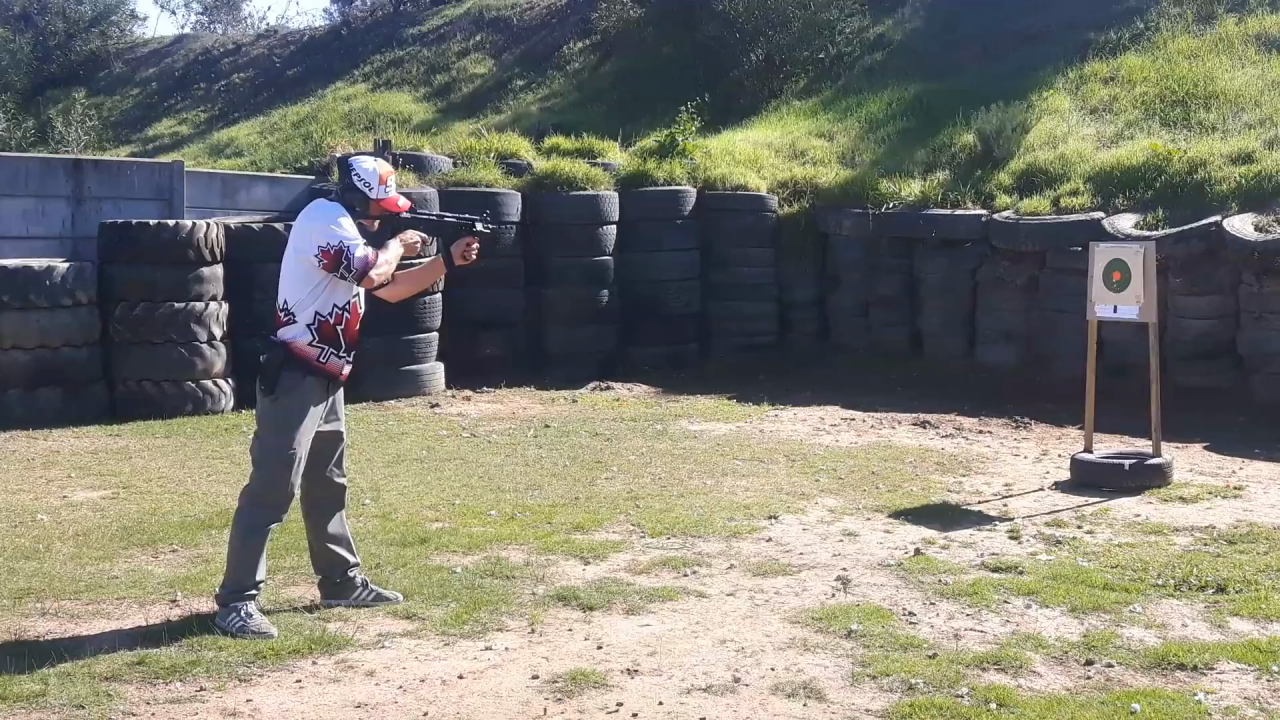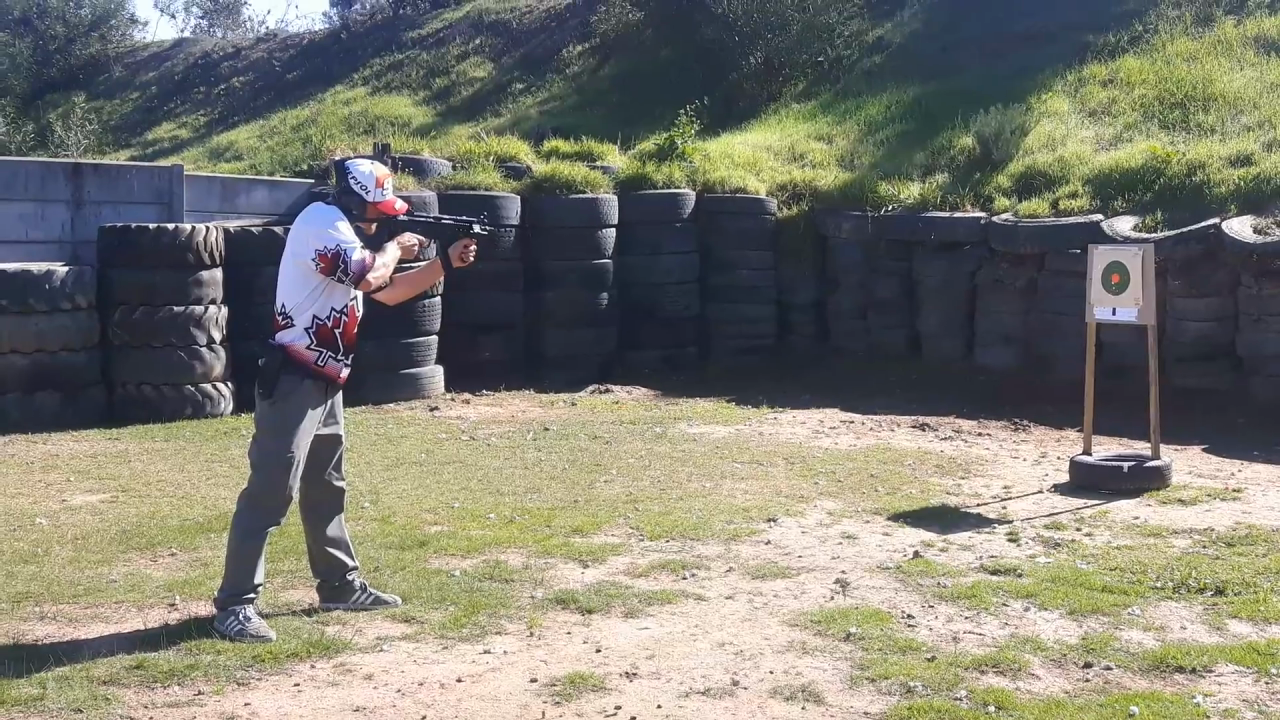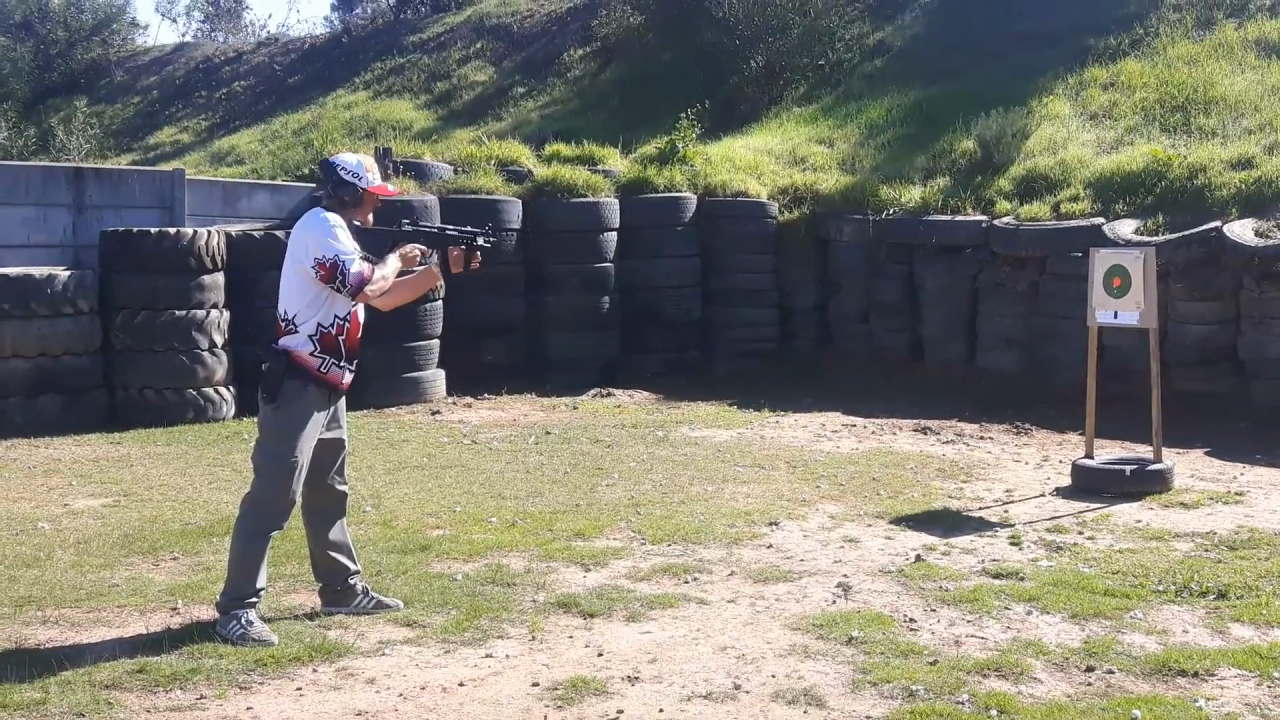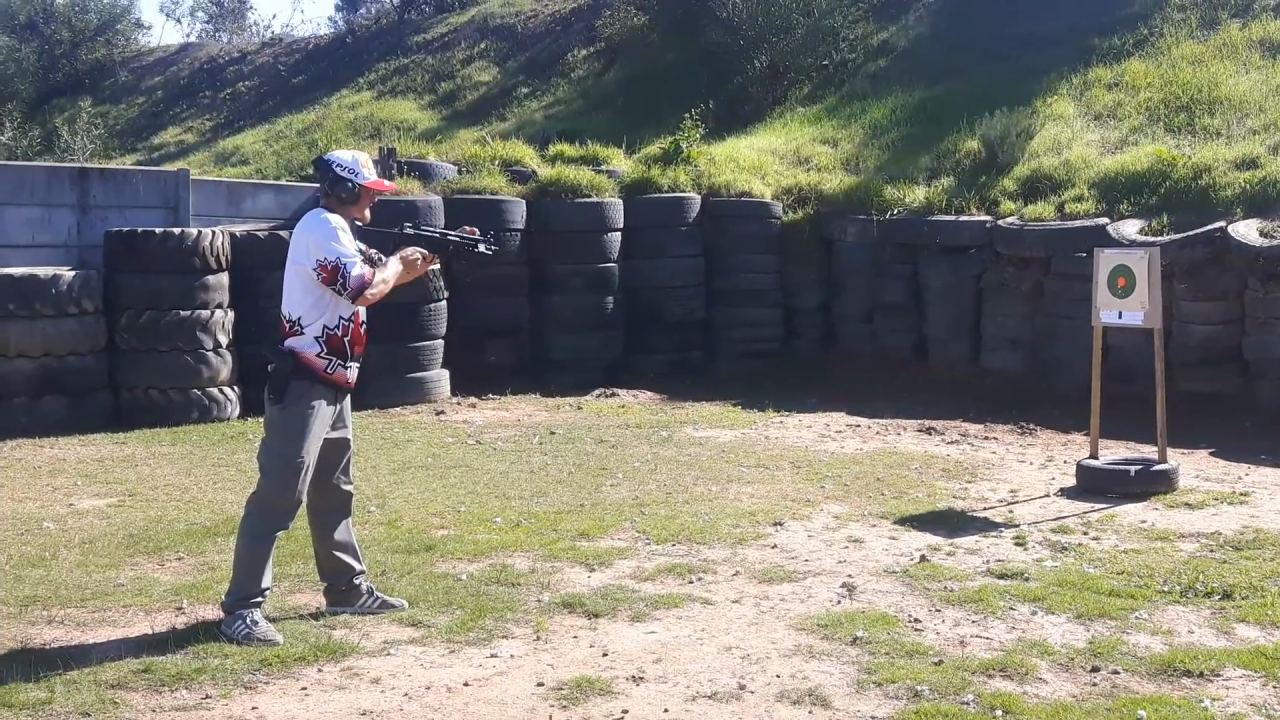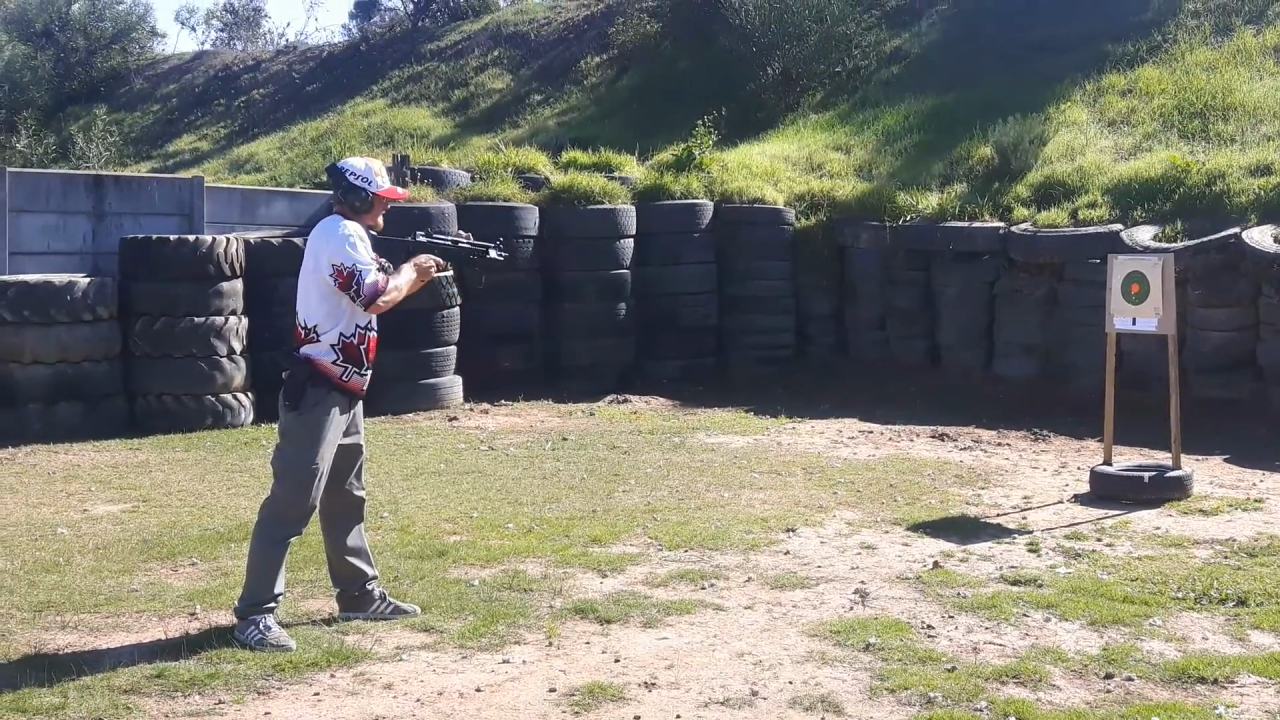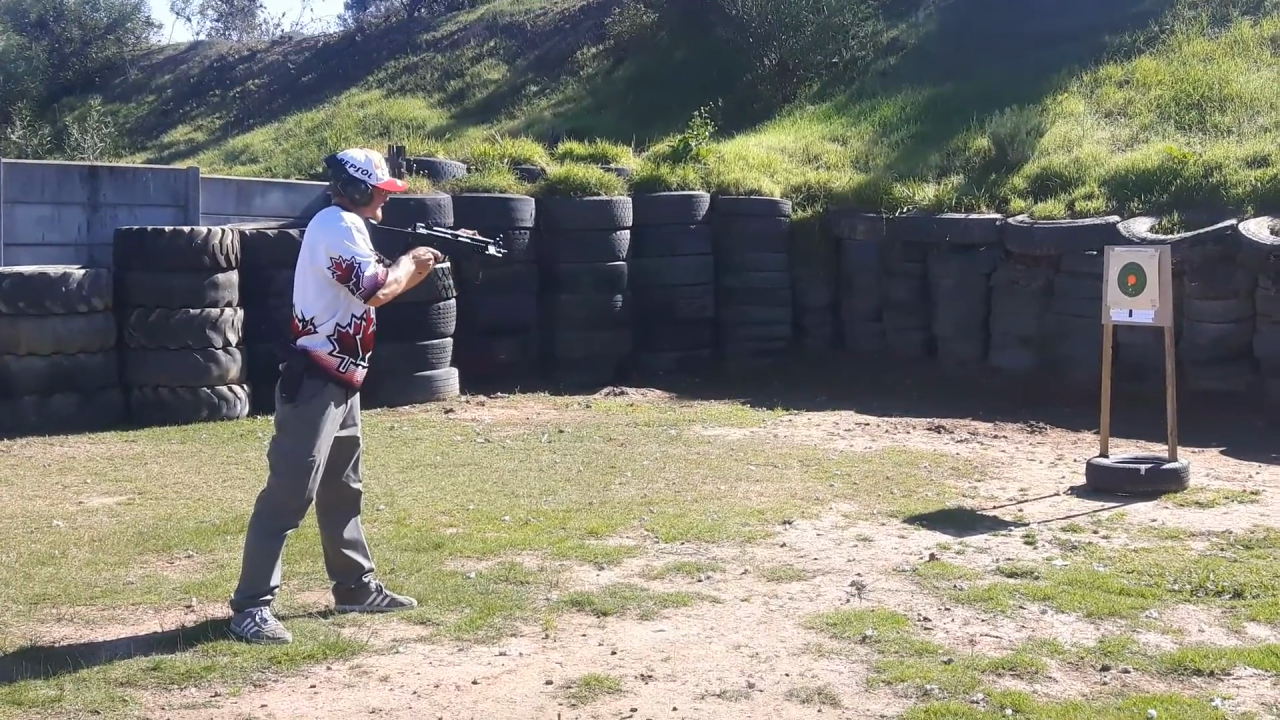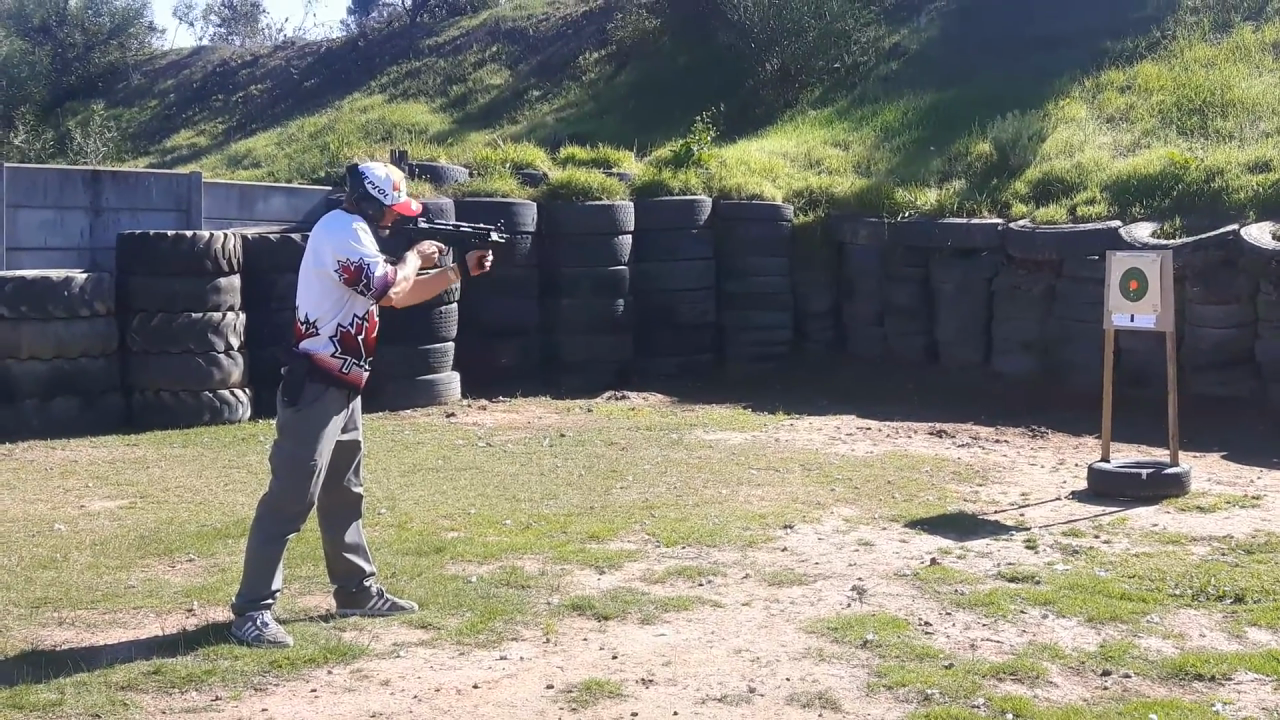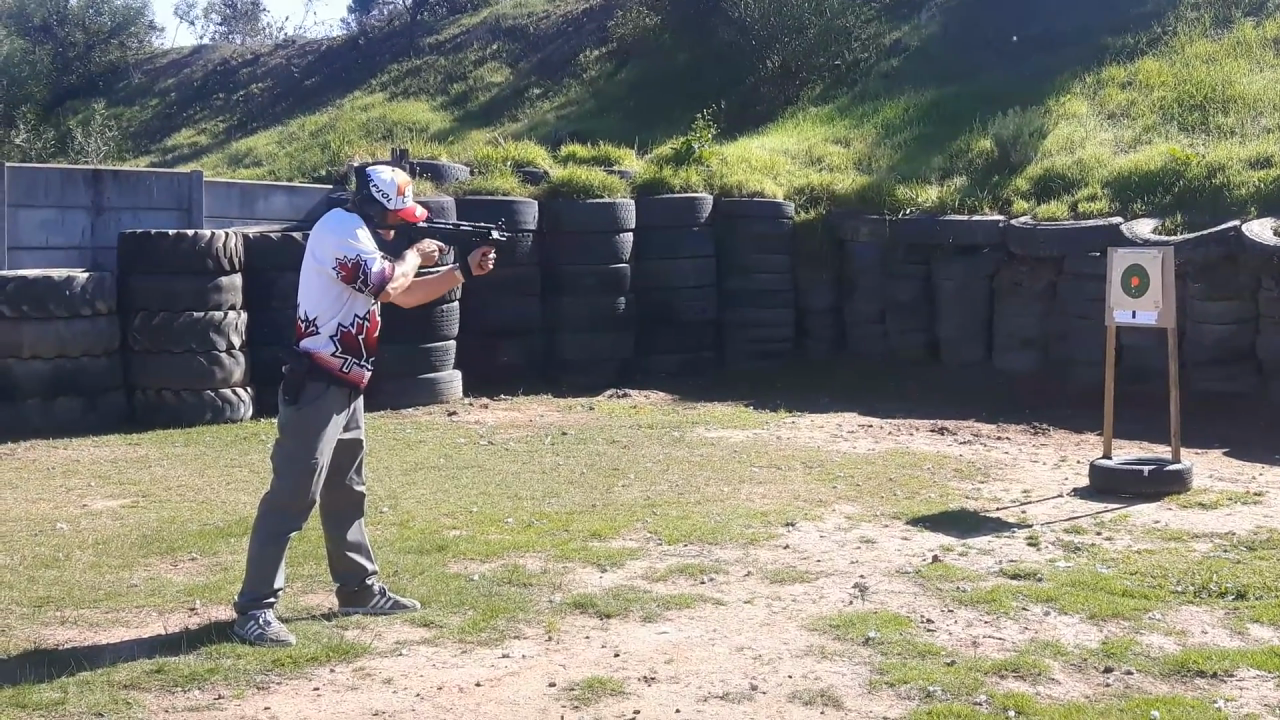
dt=0.4s
person 1, frame 1
left shoulder: (346, 228)
right shoulder: (324, 215)
left elbow: (391, 289)
right elbow: (371, 274)
left wrist: (449, 259)
right wrist: (398, 245)
left hip: (325, 377)
right hip: (295, 375)
left knee: (327, 485)
right knee: (272, 487)
left ankle: (342, 581)
right ankle: (237, 600)
person 1, frame 2
left shoulder: (343, 232)
right shoulder: (321, 220)
left elbow: (388, 292)
right elbow: (368, 276)
left wrist: (447, 262)
right wrist: (396, 248)
left hip: (323, 381)
right hip: (293, 379)
left knee: (327, 489)
right knee: (270, 491)
left ankle: (341, 586)
right ankle: (234, 604)
person 1, frame 3
left shoulder: (338, 233)
right shoulder: (322, 225)
left elbow: (386, 299)
right elbow: (368, 287)
left wrist: (443, 268)
right wrist: (397, 258)
left hip: (327, 385)
right hip: (298, 383)
left knee: (329, 493)
right knee: (274, 494)
left ankle: (343, 590)
right ankle: (236, 608)
person 1, frame 4
left shoulder: (337, 230)
right shoulder: (322, 226)
left elbow: (373, 282)
right elbow: (366, 290)
left wrist: (431, 254)
right wrist: (397, 260)
left hip: (331, 383)
right hip: (302, 383)
left knee: (333, 492)
right knee: (279, 496)
left ankle: (346, 589)
right ankle: (241, 608)
person 1, frame 5
left shoulder: (346, 235)
right shoulder: (340, 233)
left elbow: (381, 290)
right elbow: (379, 297)
left wrist: (432, 261)
right wrist: (411, 268)
left hip: (342, 389)
right hip: (317, 388)
left knee: (345, 499)
right knee: (292, 501)
left ankle: (359, 595)
right ankle: (254, 613)
person 1, frame 6
left shoulder: (343, 225)
right shoulder: (337, 225)
left elbow: (375, 286)
right elbow: (377, 290)
left wrist: (431, 255)
right wrist: (412, 260)
left hip: (337, 381)
right hip: (314, 380)
left knee: (341, 491)
right knee: (288, 495)
left ankle: (354, 588)
right ankle: (251, 606)
person 1, frame 7
left shoulder: (354, 233)
right shoulder: (342, 228)
left elbow: (398, 296)
right elbow: (389, 289)
left wrist: (461, 270)
right wrist: (416, 257)
left hip: (341, 385)
right hip: (316, 384)
left knee: (344, 494)
right knee: (290, 498)
left ankle: (358, 591)
right ankle: (252, 609)
person 1, frame 8
left shoulder: (358, 237)
right shoulder: (340, 226)
left elbow: (405, 295)
right elbow: (387, 286)
left wrist: (465, 269)
right wrist: (415, 255)
left hip: (344, 385)
right hip: (317, 384)
left knee: (346, 494)
right knee: (292, 496)
left ankle: (360, 590)
right ankle: (255, 608)
